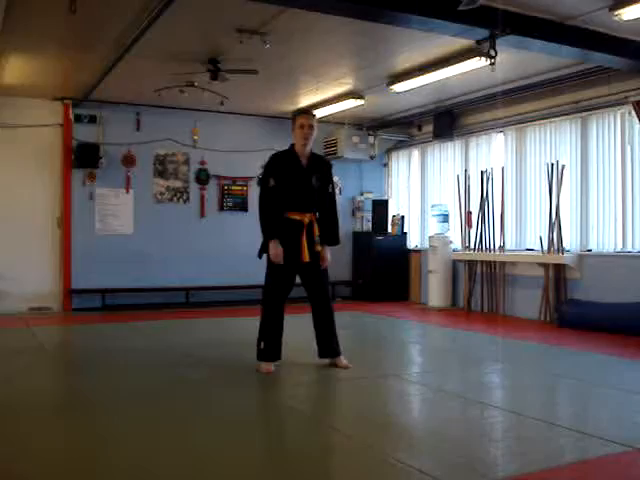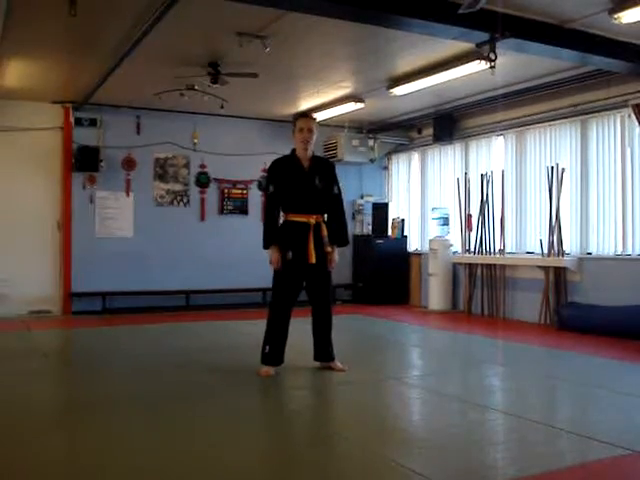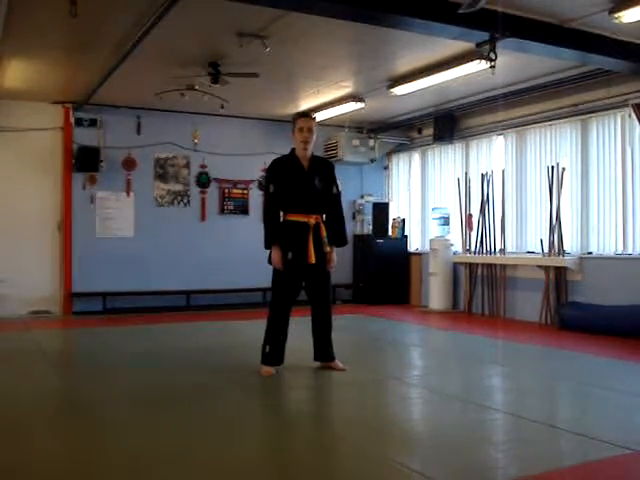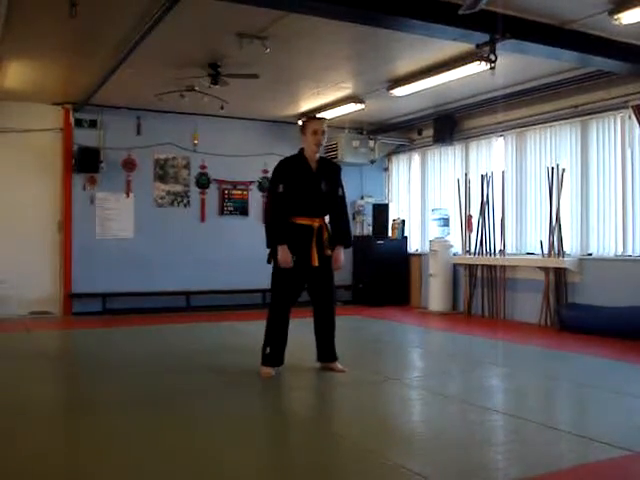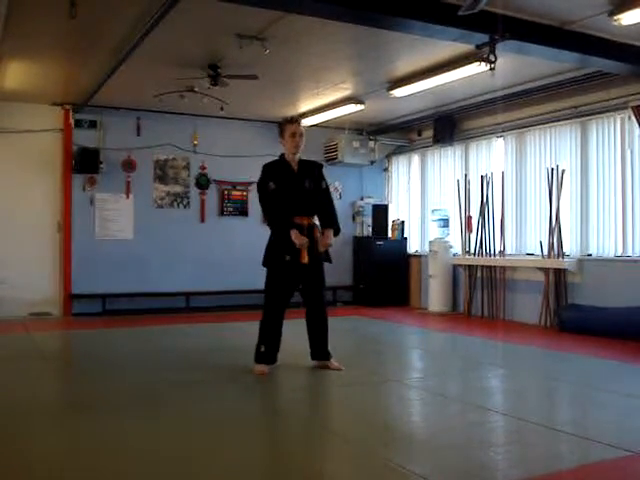
dt=1s
person 1, frame 1
left shoulder: (323, 166)
right shoulder: (277, 162)
left elbow: (329, 208)
right elbow: (267, 203)
left wrist: (328, 244)
right wrist: (272, 239)
left hip: (313, 236)
right hip: (284, 234)
left knee: (322, 298)
right knee: (274, 298)
left ankle: (332, 352)
right ankle: (267, 356)
person 1, frame 2
left shoulder: (326, 168)
right shoulder: (279, 167)
left elbow: (336, 208)
right elbow: (271, 209)
left wrist: (335, 245)
right wrist: (272, 246)
left hip: (319, 239)
right hip: (291, 237)
left knee: (322, 300)
right knee: (282, 301)
left ankle: (326, 356)
right ankle: (270, 359)
person 1, frame 3
left shoulder: (326, 168)
right shoulder: (279, 166)
left elbow: (334, 208)
right elbow: (271, 209)
left wrist: (333, 245)
right wrist: (274, 246)
left hip: (318, 239)
right hip: (290, 237)
left knee: (322, 300)
right knee: (281, 301)
left ankle: (326, 356)
right ankle: (270, 358)
person 1, frame 4
left shoulder: (332, 170)
right shoulder: (286, 167)
left elbow: (339, 209)
right elbow: (273, 209)
left wrist: (340, 245)
right wrist: (279, 245)
left hip: (321, 240)
right hip: (291, 239)
left knee: (325, 301)
right knee: (281, 302)
left ankle: (327, 357)
right ankle: (270, 360)
person 1, frame 5
left shoulder: (314, 170)
right shoulder: (270, 171)
left elbow: (325, 203)
right elbow: (270, 209)
left wrist: (329, 230)
right wrist: (291, 232)
left hip: (313, 241)
right hip: (283, 241)
left knee: (316, 301)
right knee: (275, 302)
left ankle: (321, 355)
right ankle: (264, 358)
